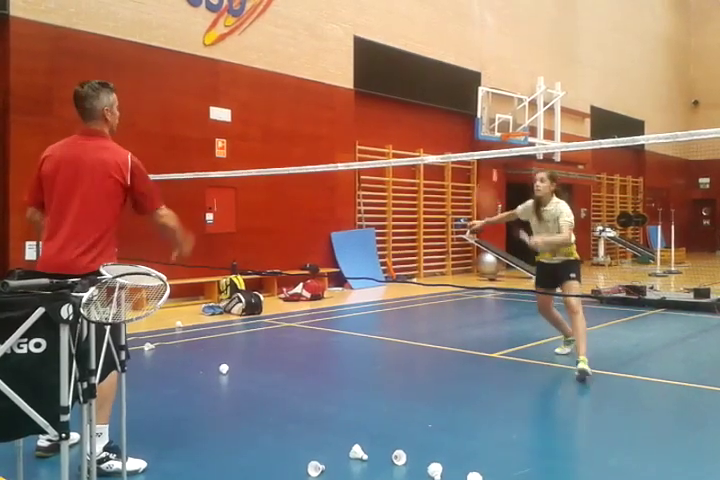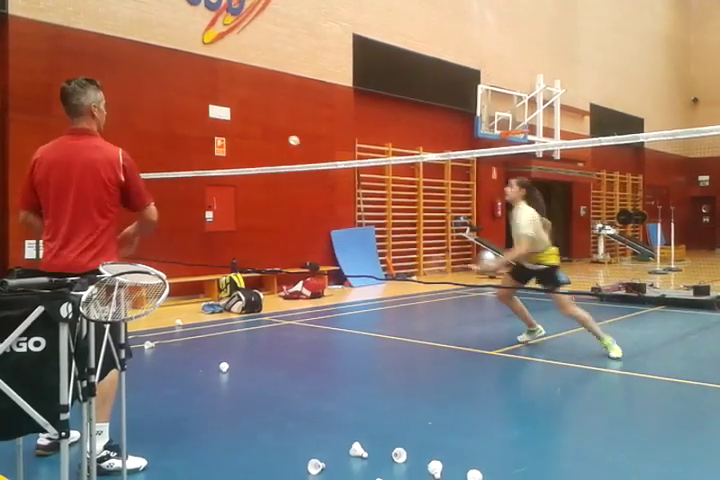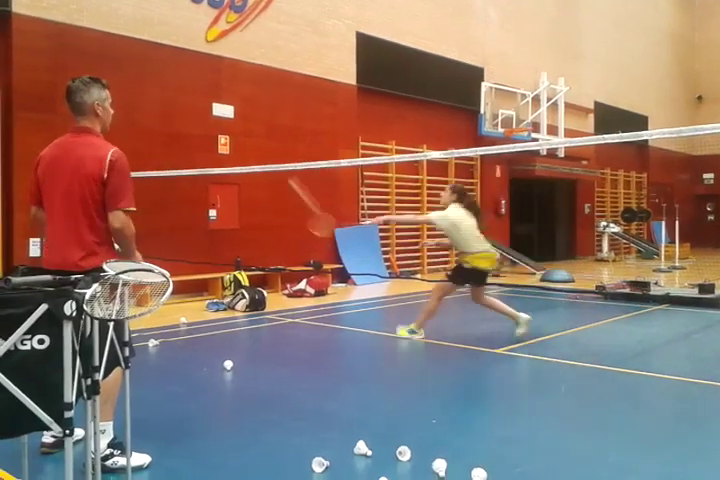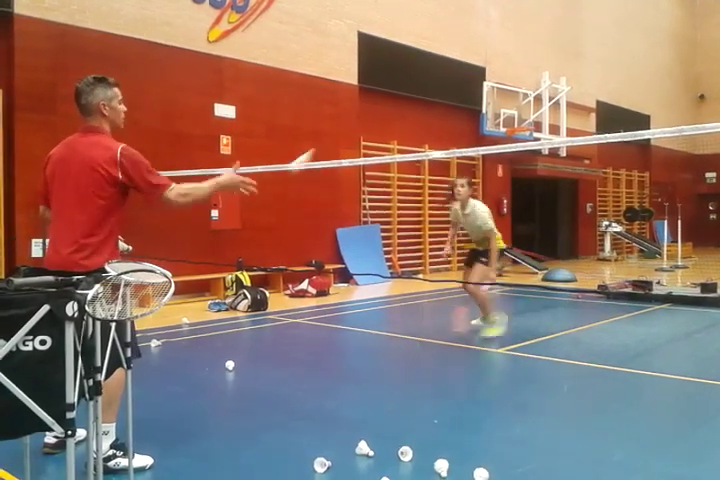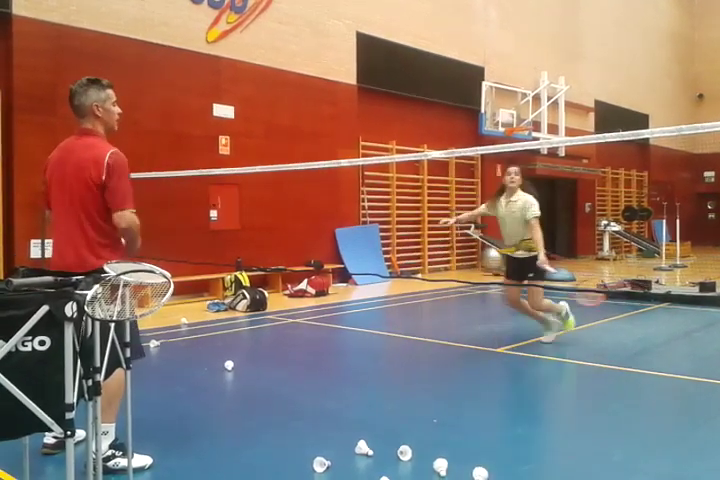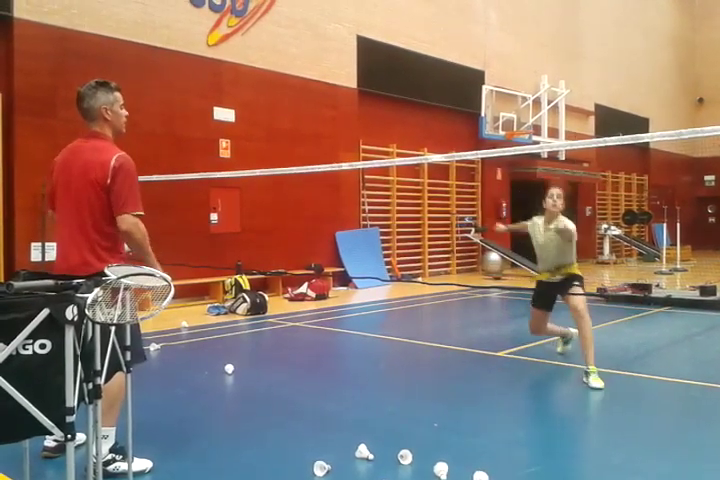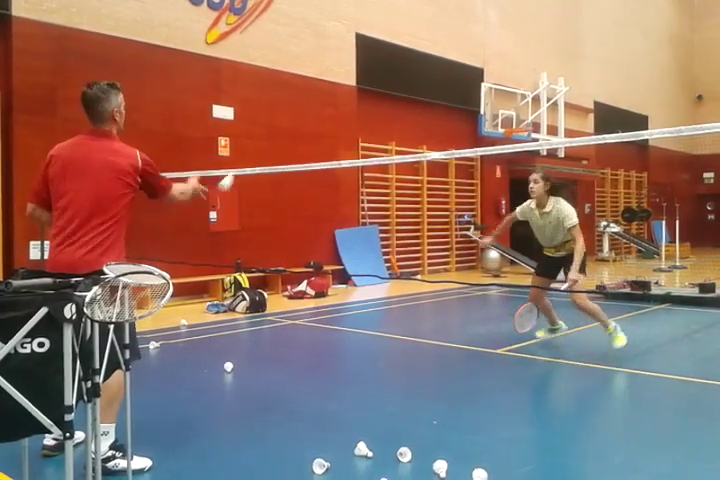
dt=0.4s
person 1, frame 1
left shoulder: (52, 154)
right shoulder: (124, 161)
left elbow: (31, 213)
right elbow: (161, 215)
right wrist: (182, 240)
left hip: (53, 271)
right hip: (94, 275)
right knee: (107, 361)
left ankle: (51, 434)
right ankle: (101, 450)
person 1, frame 2
left shoulder: (42, 156)
right shoulder: (116, 157)
left elbow: (27, 217)
right elbow: (149, 217)
right wrist: (130, 237)
left hip: (53, 271)
right hip: (94, 273)
right knee: (107, 360)
left ankle: (49, 433)
right ankle: (101, 449)
person 1, frame 3
left shoulder: (47, 154)
right shoulder: (110, 157)
left elbow: (37, 214)
right elbow: (119, 223)
right wrist: (133, 256)
left hip: (55, 269)
right hip: (95, 271)
right knee: (111, 358)
left ankle: (54, 430)
right ankle: (105, 446)
person 1, frame 4
left shoulder: (57, 153)
right shoulder: (117, 154)
left elbow: (45, 212)
right elbow: (174, 194)
right wrist: (220, 182)
left hip: (58, 268)
right hip: (93, 271)
right knee: (114, 358)
left ankle: (55, 430)
right ankle: (106, 447)
person 1, frame 5
left shoulder: (57, 155)
right shoulder: (109, 157)
right elbow: (124, 220)
right wrist: (133, 243)
left hip: (63, 271)
right hip: (100, 272)
right knee: (116, 359)
left ankle: (56, 431)
right ankle: (106, 447)
person 1, frame 6
left shoulder: (63, 158)
right shoulder: (116, 160)
right elbow: (130, 226)
right wrist: (152, 264)
left hip: (66, 274)
right hip: (103, 276)
right knee: (117, 363)
left ankle: (56, 434)
right ankle: (106, 451)
person 1, frame 7
left shoulder: (57, 154)
right shoulder: (132, 159)
left elbow: (34, 210)
right elbow: (171, 193)
right wrist: (192, 187)
left hip: (58, 270)
right hip: (101, 272)
right knee: (113, 359)
left ankle: (53, 433)
right ankle: (107, 449)
person 2, frame 1
left shoulder: (561, 208)
right shoulder: (530, 206)
left elbow: (566, 237)
right elbow: (507, 216)
left wrist: (544, 239)
right wrist: (483, 223)
left hip: (566, 260)
right hip: (546, 261)
left knee: (573, 305)
right knee: (544, 308)
left ankle: (582, 362)
right ankle: (569, 337)
person 2, frame 2
left shoulder: (525, 215)
right shoulder: (517, 211)
left elbow: (523, 249)
right elbow: (546, 226)
left wrist: (501, 262)
left hip: (544, 264)
right hip: (526, 263)
left knee: (567, 308)
right knee: (503, 294)
left ankle: (605, 340)
right ankle: (533, 328)
person 2, frame 3
left shoulder: (447, 214)
right shoulder: (464, 212)
left elbow: (416, 219)
left wrist: (387, 218)
right wrist: (443, 242)
left hip: (474, 262)
right hip: (485, 259)
left knee: (438, 293)
right knee: (478, 297)
left ankle: (415, 329)
right ankle: (518, 317)
person 2, frame 4
left shoulder: (480, 210)
right shoulder: (456, 207)
left elbow: (493, 238)
right elbow: (455, 225)
left wrist: (492, 268)
right wrist: (449, 244)
left hip: (490, 247)
right hip: (477, 245)
left knee: (473, 285)
right knee: (467, 284)
left ankle: (494, 320)
right ankle: (487, 317)
person 2, frame 5
left shoulder: (528, 200)
right shoulder: (497, 201)
left elbow: (535, 228)
right elbow: (475, 213)
left wrist: (541, 253)
right wrist: (455, 219)
left hip: (531, 253)
right hip: (513, 254)
left knee: (536, 304)
right knee: (512, 299)
left ankle: (561, 310)
right ankle: (549, 323)
person 2, frame 6
left shoulder: (567, 225)
right shoulder: (535, 222)
left elbow: (569, 236)
right elbow: (524, 226)
left wrist: (563, 229)
right wrist: (506, 228)
left hip: (569, 276)
right hip: (545, 279)
left knee: (579, 310)
right knee: (536, 329)
left ankle: (590, 370)
right ankle: (566, 334)
person 2, frame 7
left shoulder: (562, 208)
right shoulder: (528, 207)
left elbow: (579, 240)
right elbow: (509, 219)
left wrist: (575, 270)
right wrist: (492, 236)
left hip: (570, 253)
right hip: (550, 254)
left knee: (580, 301)
right knee: (535, 297)
left ankle: (611, 328)
right ankle: (555, 324)
